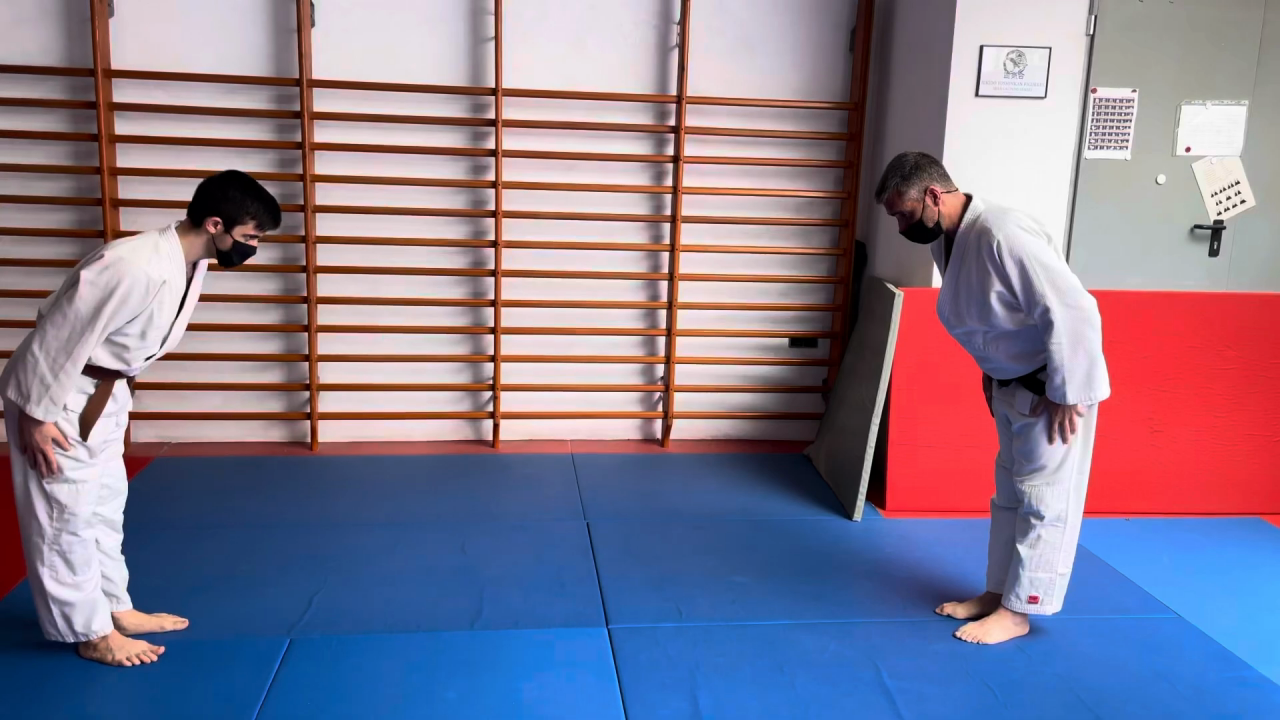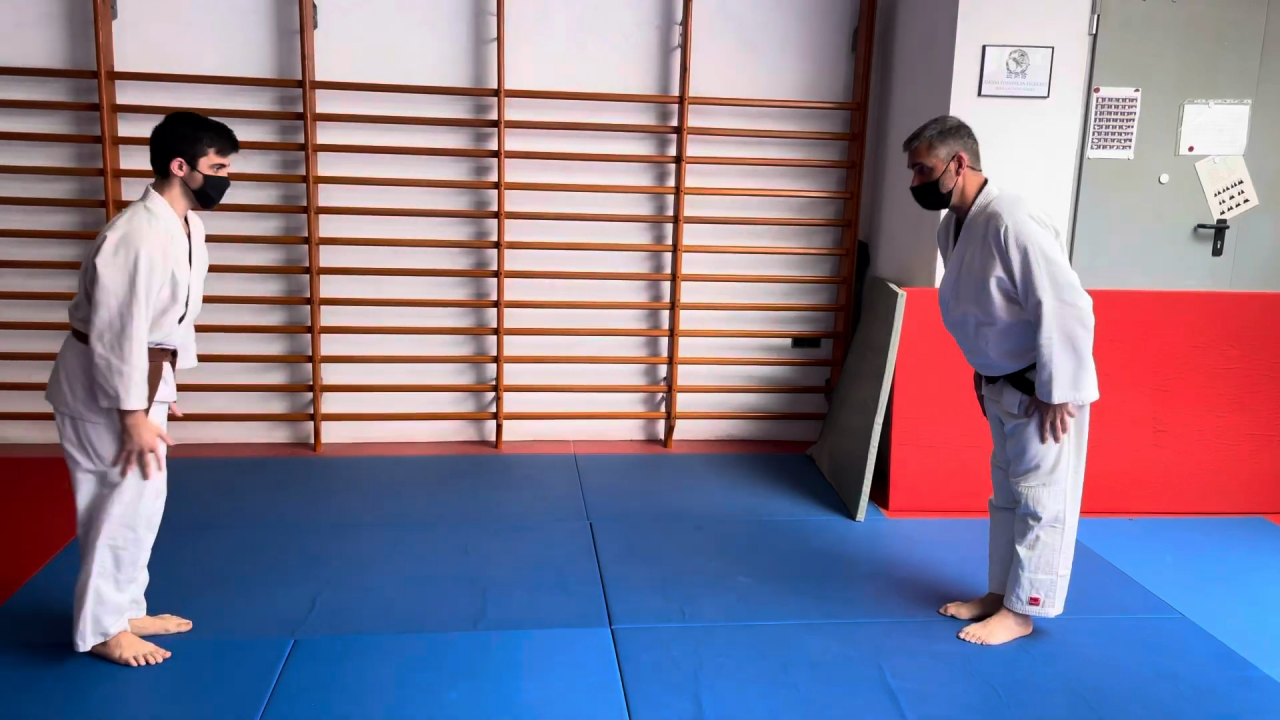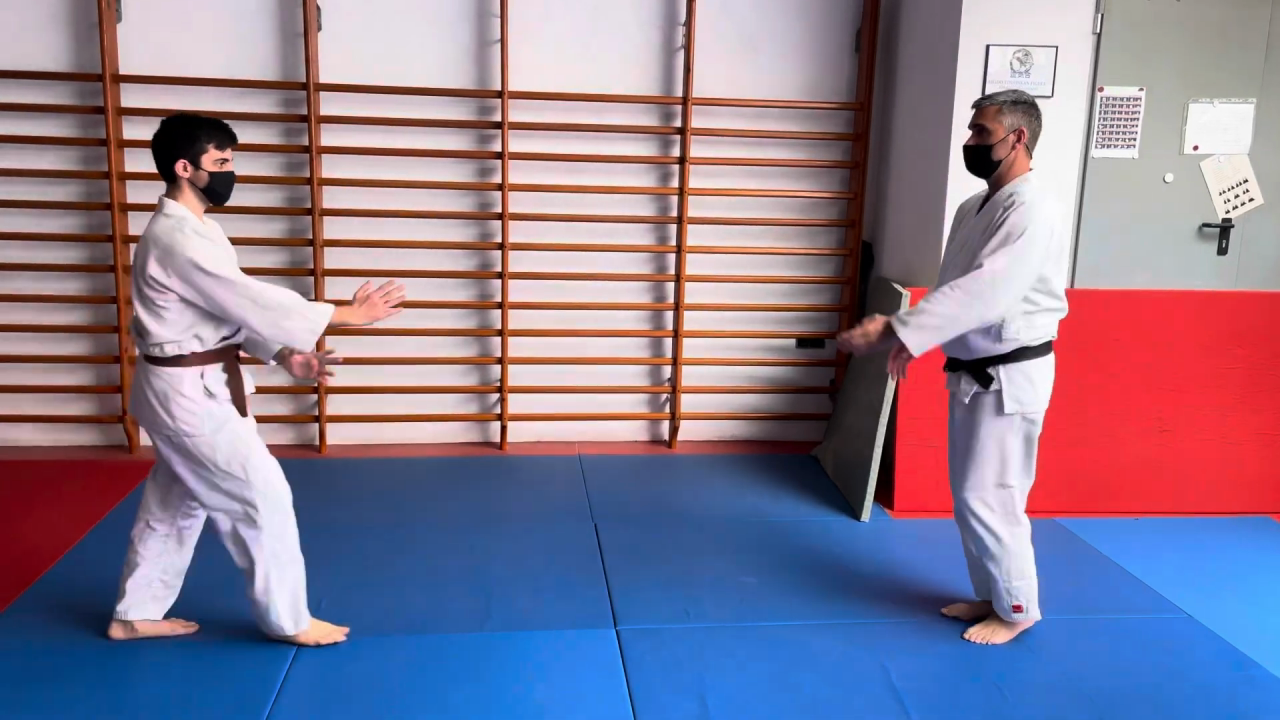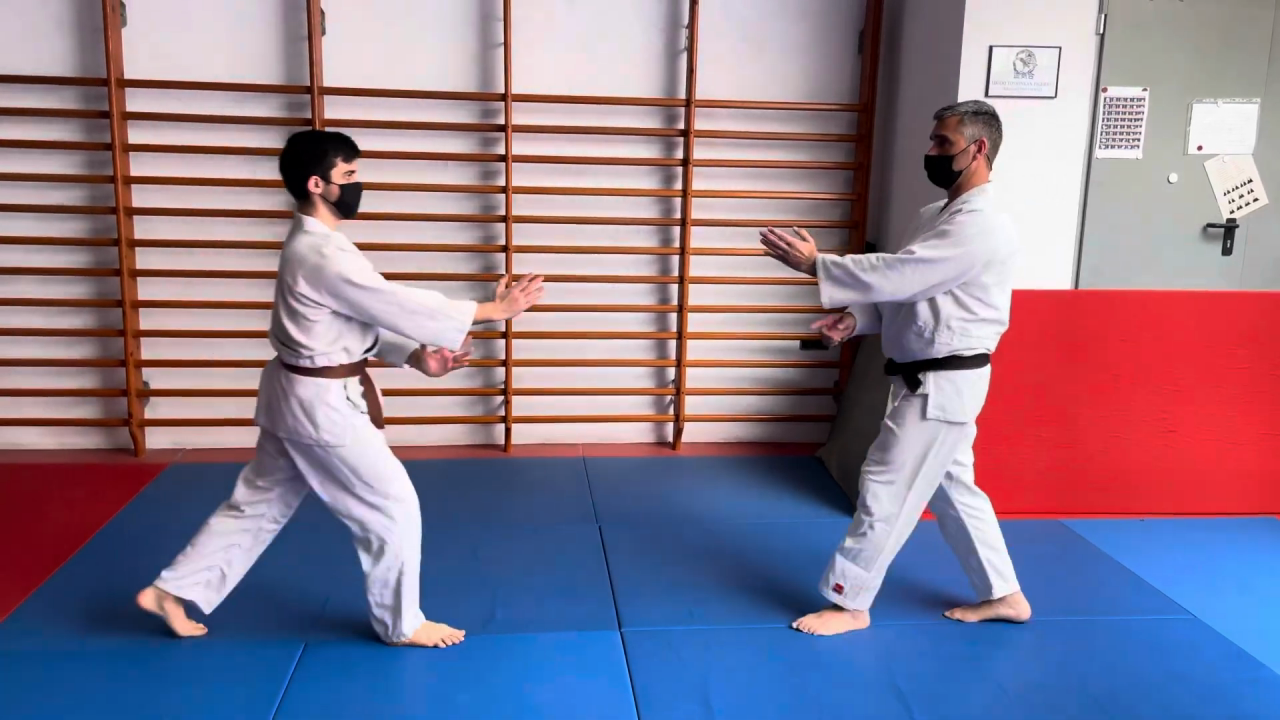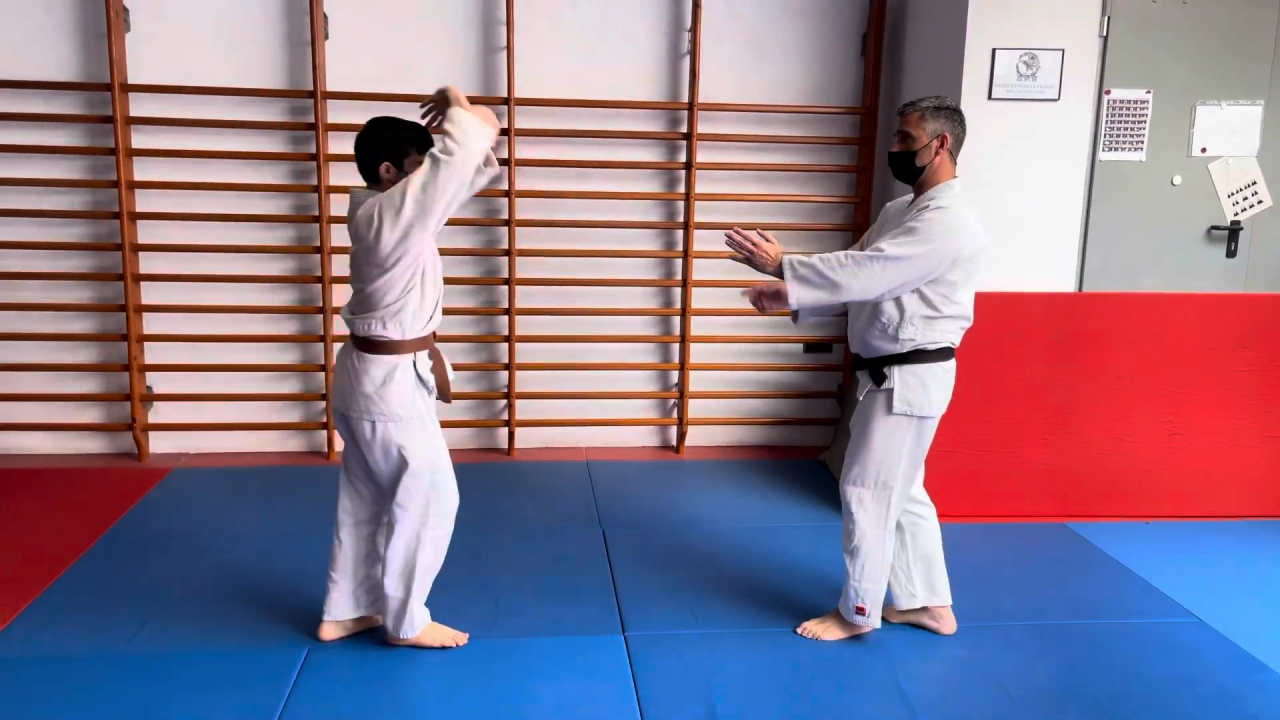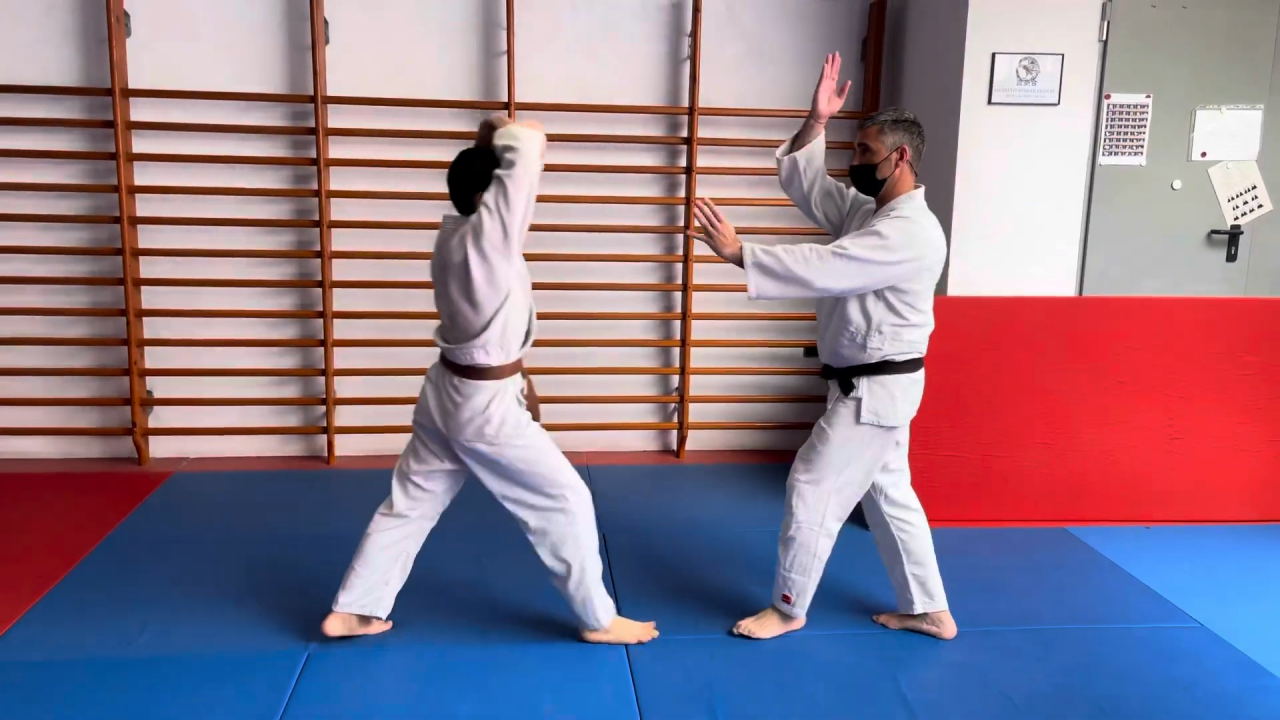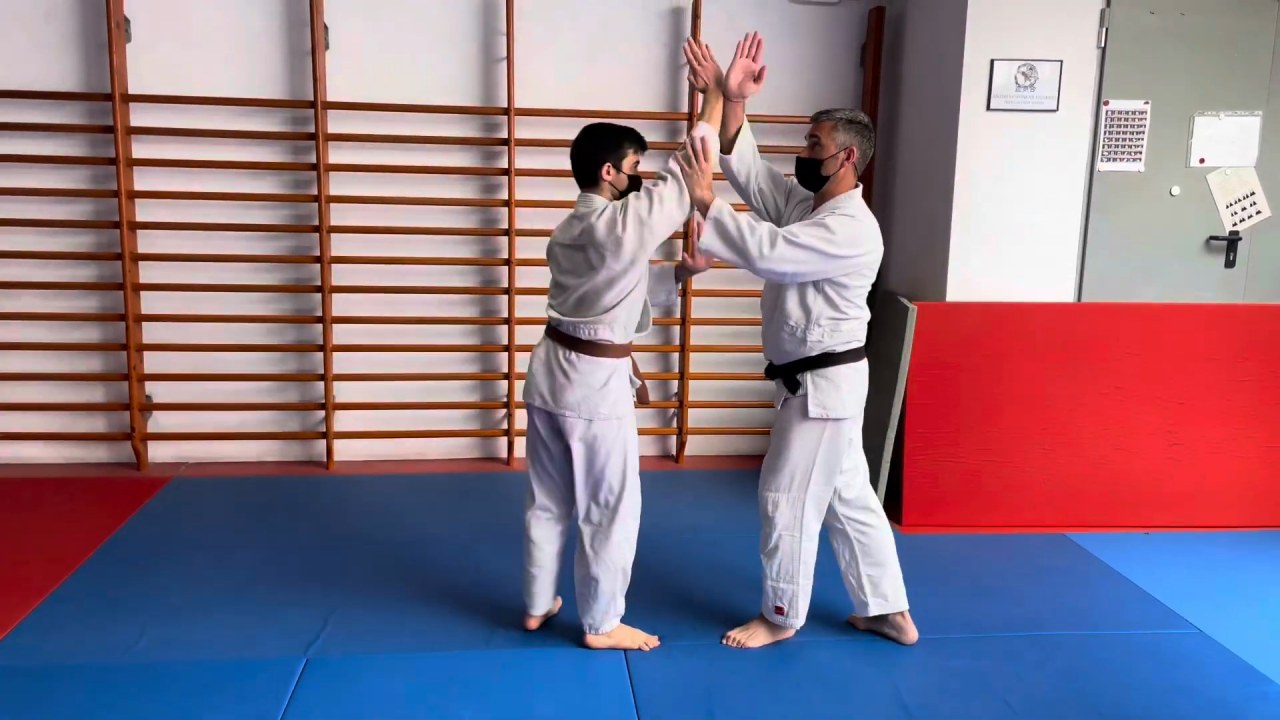
dt=0.4s
person 1, frame 1
left shoulder: (1003, 234)
right shoulder: (945, 239)
left elbow: (1073, 312)
left wrist: (1067, 395)
right wrist: (992, 372)
left hip: (1058, 385)
right hip: (1014, 384)
left knee: (1045, 496)
right knee: (1011, 491)
left ankle: (1018, 609)
right ankle: (999, 592)
person 1, frame 2
left shoulder: (1012, 223)
right shoulder: (951, 226)
left elbow: (1065, 309)
left wrist: (1057, 394)
right wrist: (984, 371)
left hip: (1049, 385)
right hip: (1005, 384)
left knee: (1043, 499)
right knee: (1009, 493)
left ankle: (1021, 610)
right ankle: (1001, 593)
person 1, frame 3
left shoulder: (1033, 213)
right shoulder: (975, 208)
left elbow: (982, 292)
left wrist: (898, 331)
right wrist: (903, 332)
left hip: (1009, 379)
right hip: (973, 374)
left knee: (985, 496)
right knee: (971, 492)
left ankle: (1016, 608)
right ankle: (993, 596)
person 1, frame 4
left shoulder: (981, 226)
right shoulder: (937, 214)
left elbow: (900, 274)
right elbow: (905, 284)
left wrist: (816, 264)
right wrist: (854, 318)
left hip: (944, 384)
right hip: (929, 378)
left knee: (885, 489)
right knee: (952, 489)
left ankle: (848, 603)
right ankle: (1003, 595)
person 1, frame 5
left shoulder: (949, 222)
right shoulder: (902, 210)
left elbow: (866, 272)
right elbow: (863, 273)
left wrist: (781, 265)
right wrist: (791, 294)
left hip: (909, 377)
right hip: (890, 373)
left knee: (867, 492)
right knee: (901, 493)
left ankle: (858, 612)
right ankle: (929, 603)
person 1, frame 6
left shoulder: (910, 232)
right shoulder: (865, 209)
left elbow: (824, 268)
right elbow: (805, 182)
left wrist: (739, 253)
right wrist: (817, 121)
left hip: (877, 389)
right hip: (868, 384)
left knee: (813, 489)
right knee: (888, 496)
left ankle: (788, 607)
right ankle: (929, 610)
person 1, frame 7
left shoulder: (851, 229)
right shoulder: (804, 203)
left elbow: (768, 250)
right elbow: (748, 168)
left wrist: (706, 202)
right wrist: (732, 100)
left hip: (823, 383)
right hip: (819, 380)
left knee: (788, 500)
right knee: (850, 497)
left ankle: (781, 616)
right ankle: (889, 611)
person 2, frame 1
left shoulder: (188, 263)
right shoulder: (135, 268)
right elbow: (60, 337)
left hip: (100, 394)
right hip: (57, 394)
left knee: (103, 501)
right knee: (67, 510)
left ankle: (112, 608)
right ankle: (90, 631)
person 2, frame 2
left shoulder: (186, 225)
right shoulder: (139, 234)
right elbow: (117, 331)
left wrist: (163, 390)
right wrist: (135, 414)
left hip: (143, 378)
right hip: (103, 384)
left knee: (138, 498)
right knee: (124, 500)
left ankle: (124, 611)
right ankle: (102, 628)
person 2, frame 3
left shoulder: (193, 226)
right shoulder: (175, 238)
left elbow: (237, 307)
right elbow: (248, 300)
left wrist: (285, 353)
right wrist: (343, 316)
left hip: (193, 385)
right hip: (189, 392)
left knee: (171, 507)
right knee: (263, 494)
left ankle: (135, 615)
right ankle: (287, 617)
person 2, frame 4
left shoulder: (316, 242)
right shoulder: (321, 255)
left elbow: (368, 316)
right elbow: (395, 304)
left wrist: (416, 356)
right wrist: (491, 310)
left hip: (298, 394)
right hip: (323, 402)
left knee: (258, 504)
right knee: (392, 508)
left ankle: (172, 590)
right ankle: (402, 622)
person 2, frame 5
left shoulder: (378, 212)
right shoulder: (392, 214)
left elbow: (444, 179)
right elbow: (453, 164)
left wrist: (478, 130)
right wrist: (458, 103)
left hip: (372, 372)
right hip: (391, 380)
left knee: (366, 501)
right knee: (429, 498)
left ankle: (344, 612)
right ankle: (404, 618)
person 2, frame 6
left shoulder: (455, 234)
right shoulder: (483, 236)
left elbow: (509, 166)
right elbow: (520, 163)
left wrist: (502, 135)
right wrist: (504, 131)
left hip: (450, 394)
right hip: (489, 404)
left knee: (410, 504)
right knee: (566, 504)
left ankle: (350, 611)
right ankle: (597, 617)
person 2, frame 7
left shoulder: (566, 231)
right shoulder: (625, 222)
right elbow: (688, 172)
left wrist: (681, 270)
right wrist: (714, 98)
left hip: (550, 371)
right hip: (597, 382)
left knee: (547, 499)
right knee: (610, 508)
left ankle: (536, 602)
right ankle: (601, 622)
